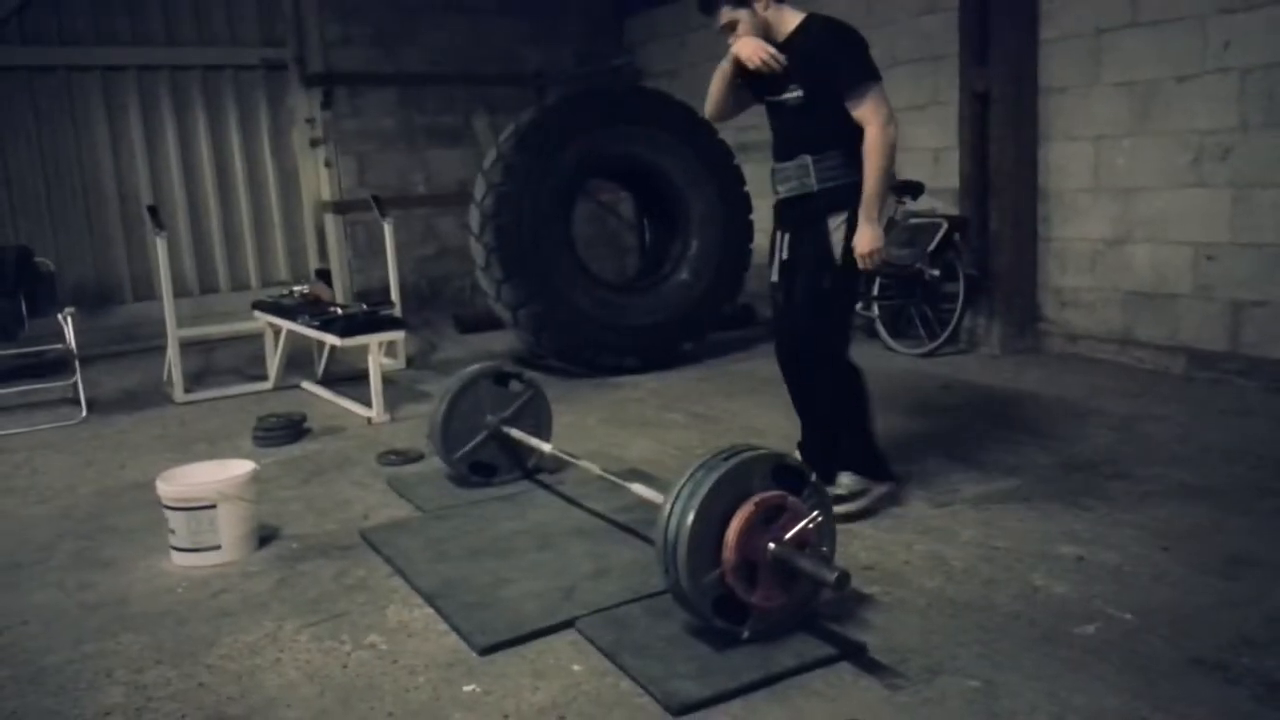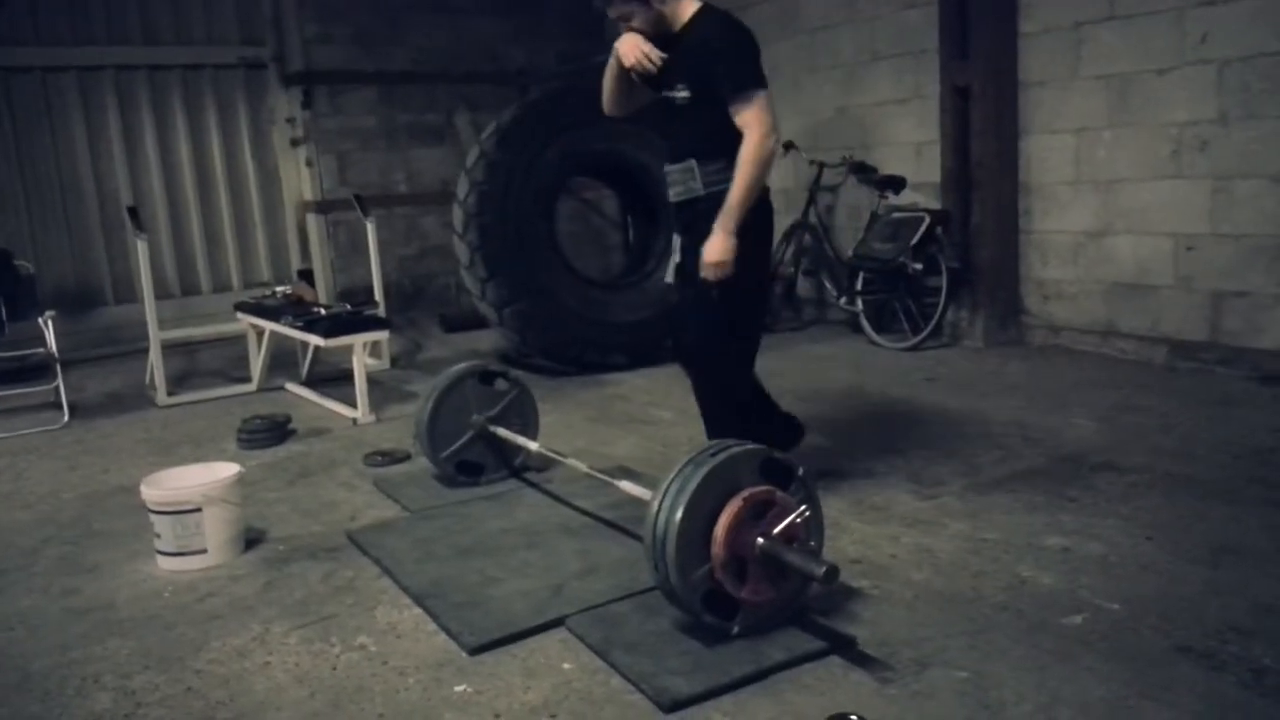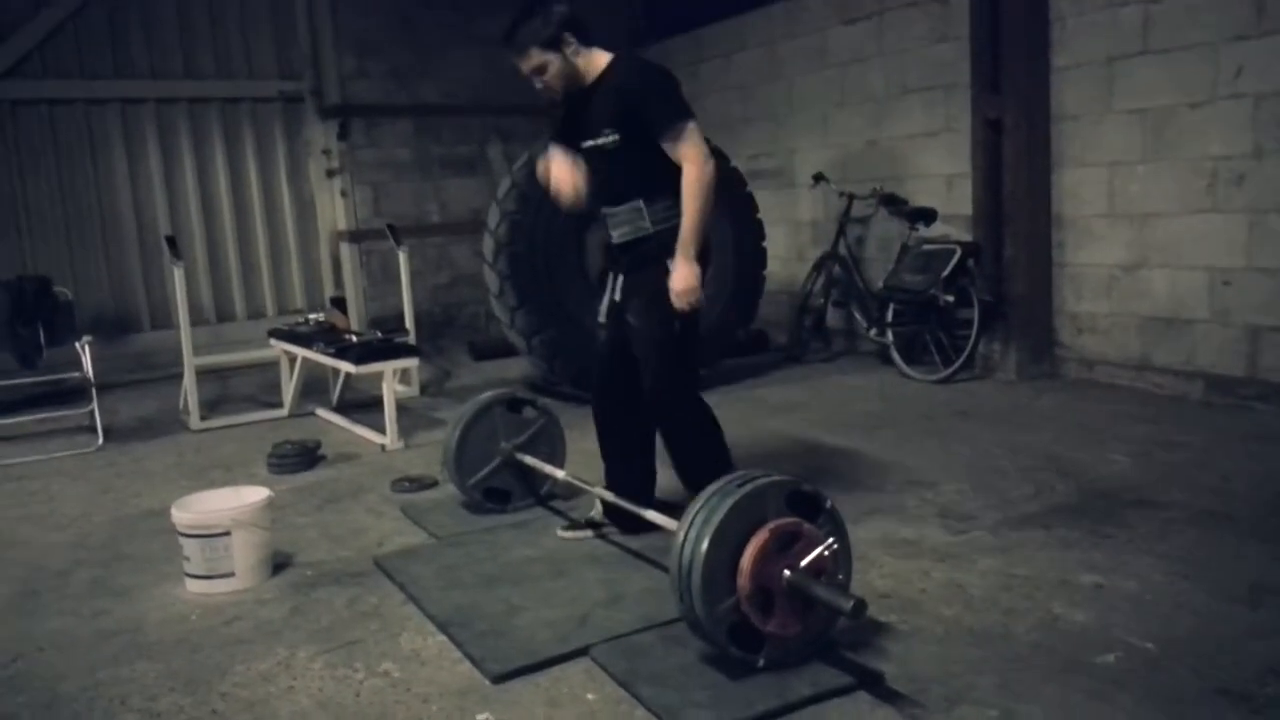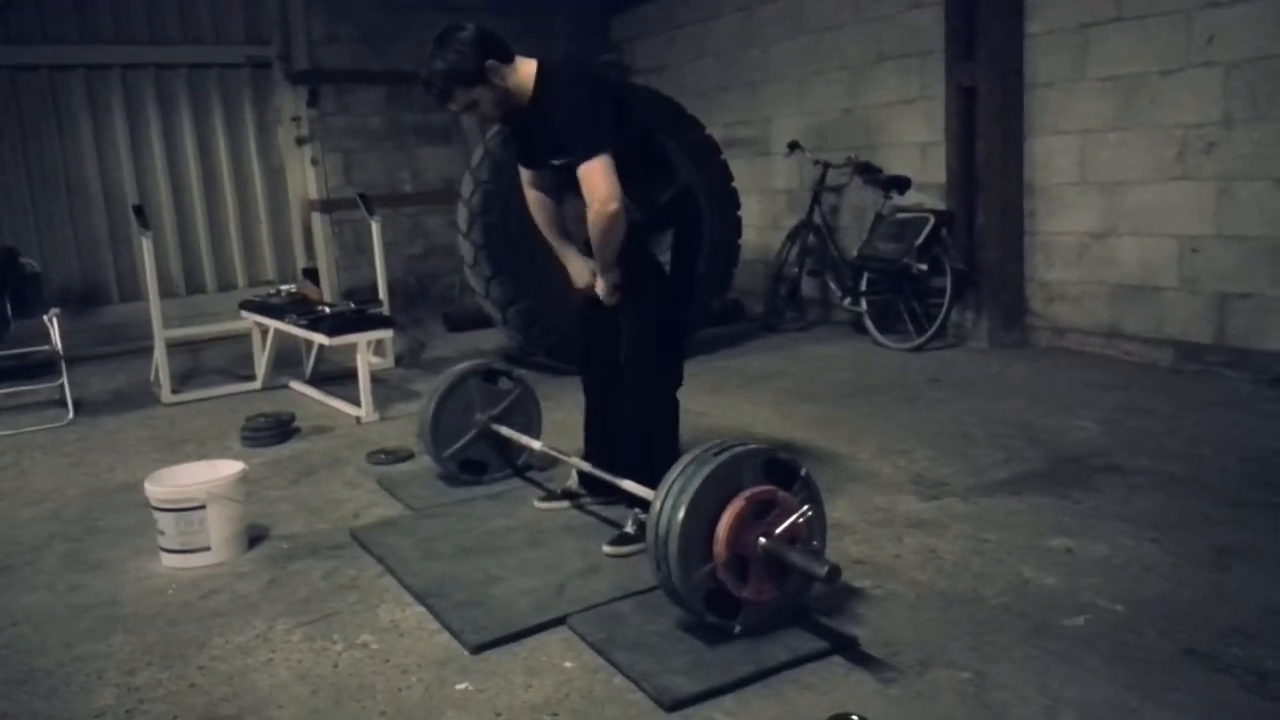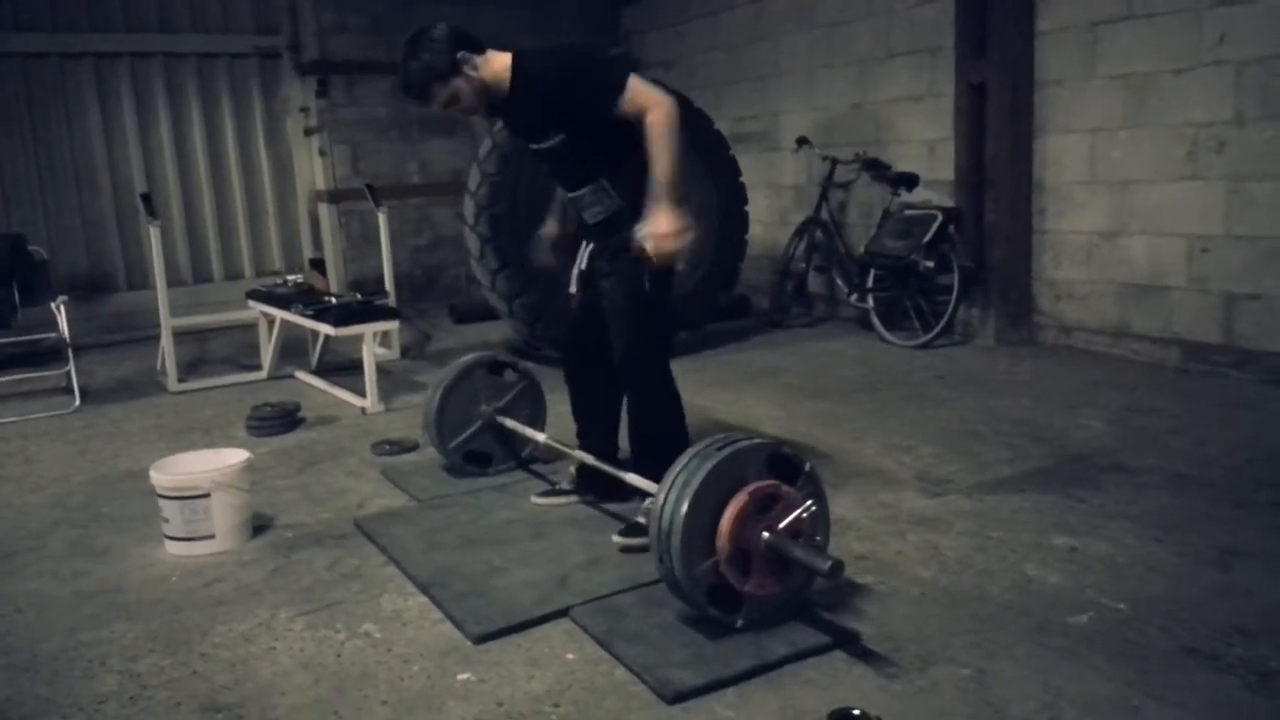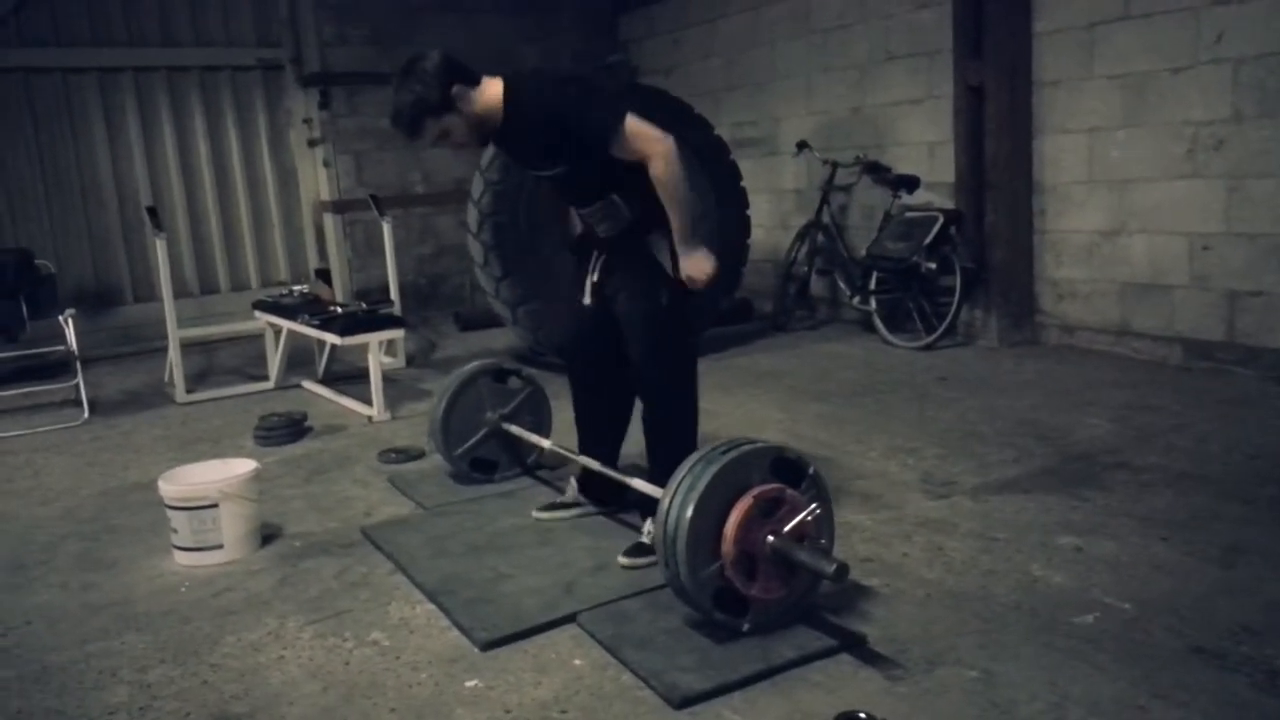
dt=0.7s
person 1, frame 1
right shoulder: (767, 59)
left elbow: (879, 125)
right elbow: (716, 111)
left wrist: (869, 219)
right wrist: (735, 56)
left hip: (833, 215)
right hip: (792, 216)
left knee: (819, 342)
right knee: (794, 344)
left ankle: (864, 469)
right ankle: (821, 458)
person 1, frame 2
left shoulder: (719, 37)
right shoulder: (666, 44)
left elbow: (761, 135)
right elbow: (616, 106)
left wrist: (725, 230)
right wrist: (621, 51)
left hip: (728, 220)
right hip: (692, 219)
left knee: (716, 353)
right knee: (693, 347)
right ankle: (775, 432)
person 1, frame 3
left shoulder: (637, 80)
right shoulder: (576, 102)
left elbow: (698, 163)
right elbow: (554, 160)
left wrist: (686, 259)
right wrist: (556, 165)
left hip: (664, 259)
right hip: (623, 259)
left knee: (668, 391)
right knee: (614, 390)
right ankle: (625, 506)
person 1, frame 4
left shoulder: (570, 96)
right shoulder: (521, 109)
left elbow: (605, 204)
right elbow: (537, 188)
left wrist: (606, 272)
right wrist: (572, 257)
right hip: (621, 228)
left knee: (644, 364)
right knee: (598, 355)
left ankle: (654, 502)
right ankle: (601, 475)
person 1, frame 5
left shoulder: (552, 72)
right shoulder: (506, 102)
left elbow: (659, 107)
left wrist: (665, 206)
right wrist: (556, 218)
left hip: (638, 226)
right hip: (597, 227)
left knee: (636, 354)
right knee: (579, 353)
right ankle: (595, 475)
person 1, frame 6
left shoulder: (547, 100)
right shoulder: (503, 123)
left elbow: (659, 148)
left wrist: (689, 246)
right wrist: (585, 253)
left hip: (650, 234)
right hip: (606, 242)
left knee: (656, 368)
right knee: (586, 355)
right ankle: (598, 487)
